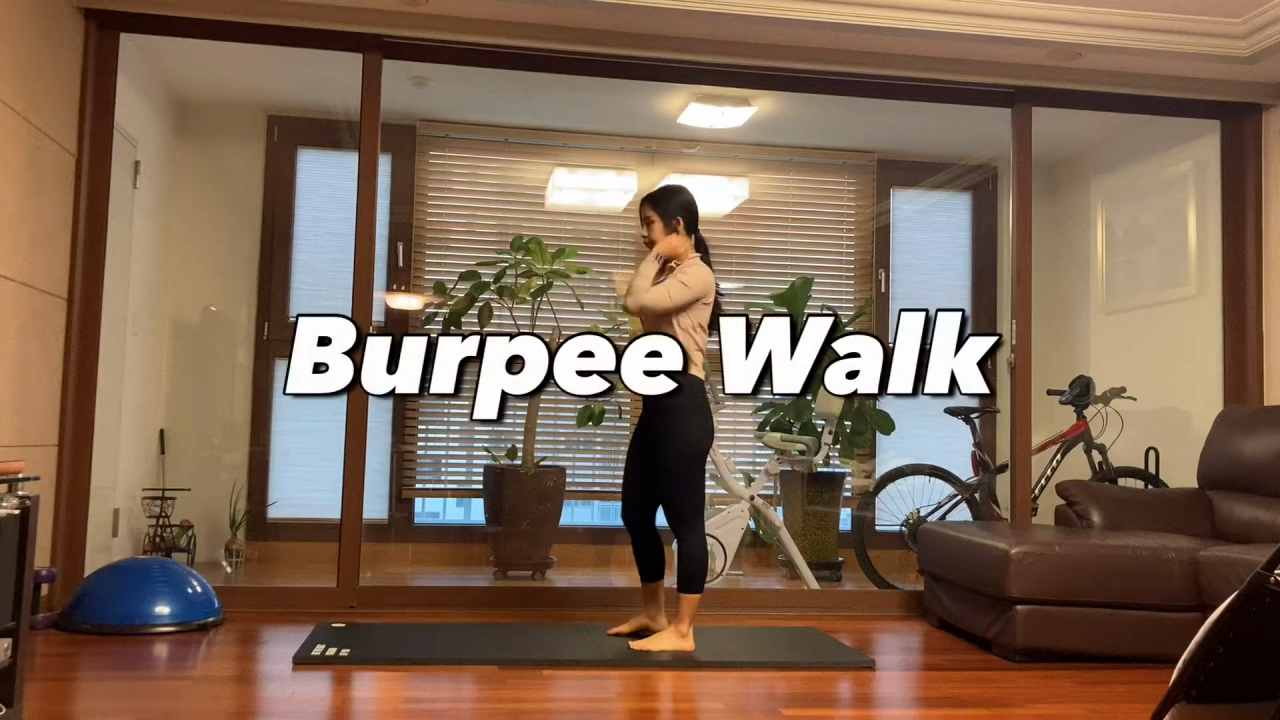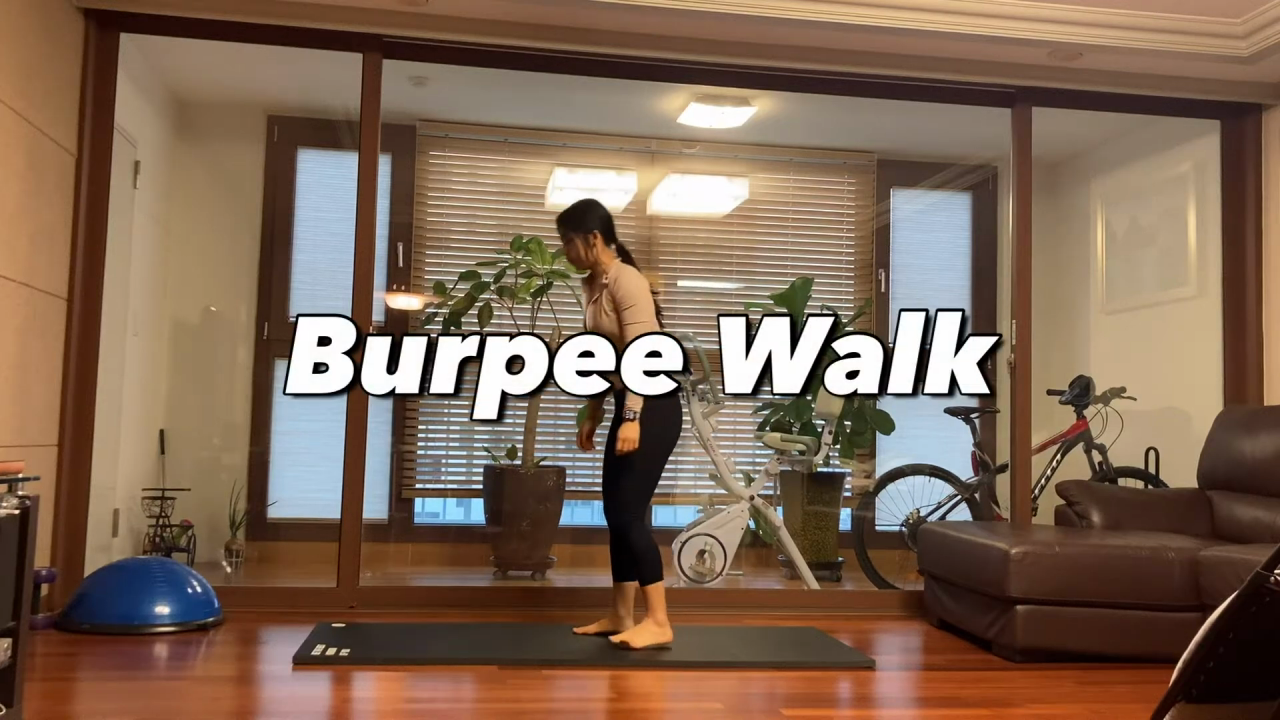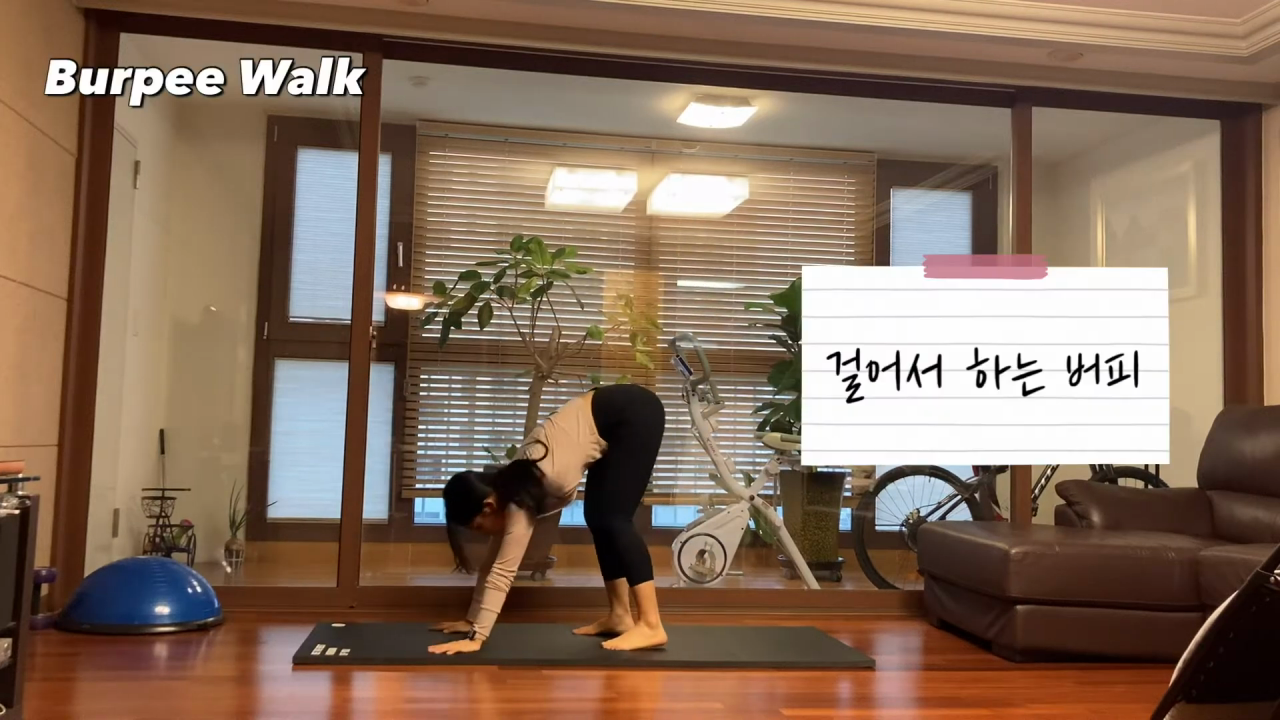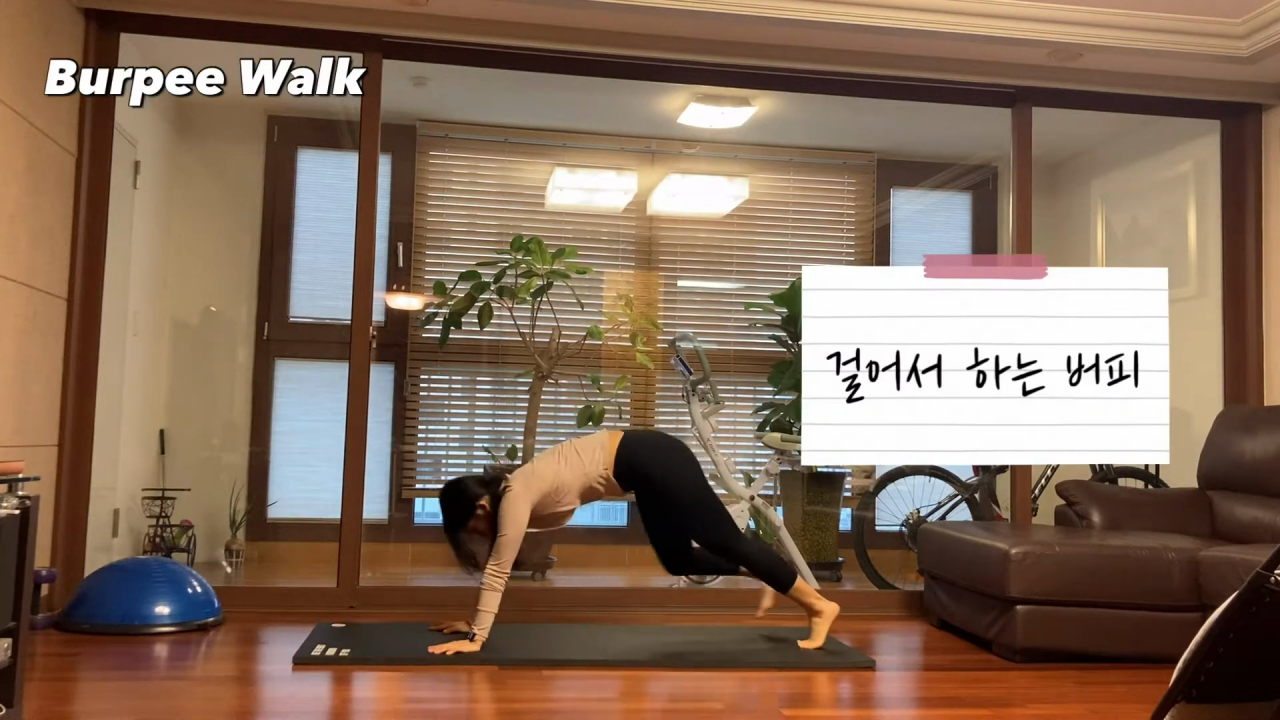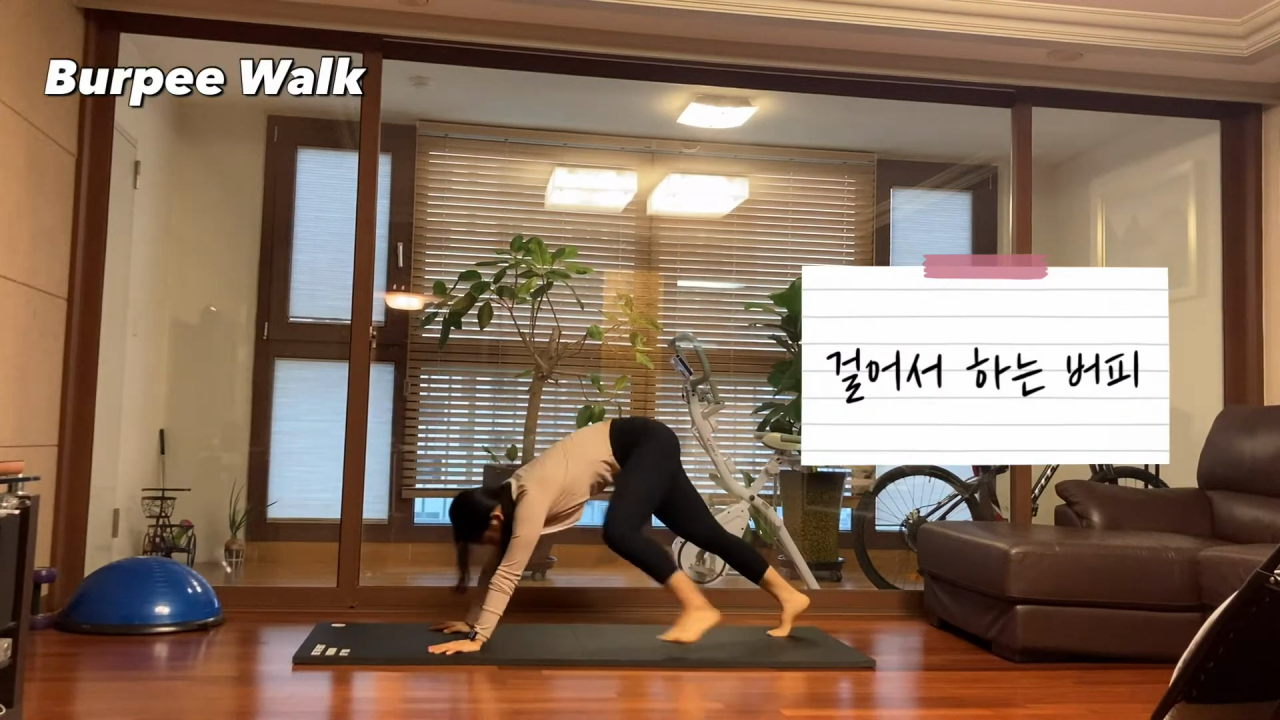
dt=1s
person 1, frame 1
left shoulder: (696, 275)
right shoulder: (669, 275)
left elbow: (634, 301)
left wrist: (655, 255)
left hip: (683, 406)
right hip: (656, 404)
left knee: (685, 519)
right knee: (635, 513)
left ankle: (682, 630)
right ankle: (653, 613)
person 1, frame 2
left shoulder: (627, 281)
right shoulder: (593, 286)
left wrist: (632, 418)
right wrist: (592, 417)
left hip: (653, 408)
right hip: (627, 406)
left knee: (628, 511)
right knee: (617, 511)
left ankle: (658, 621)
right ankle: (620, 615)
person 1, frame 3
left shoulder: (521, 498)
right shoulder: (504, 489)
left elbow: (503, 572)
right elbow: (493, 562)
left wrist: (476, 637)
right wrist: (472, 620)
left hip: (634, 413)
right hip: (616, 414)
left knee: (612, 519)
right knee: (598, 518)
left ankle: (650, 625)
right ankle: (620, 615)
person 1, frame 4
left shoulder: (514, 499)
right shoulder: (510, 492)
left elbow: (498, 571)
right elbow: (496, 571)
left wrist: (476, 638)
right wrist: (475, 622)
left hip: (652, 462)
right hip: (646, 458)
left knee: (726, 541)
right knee: (677, 558)
left ankle: (819, 606)
right ankle: (766, 579)
person 1, frame 5
left shoulder: (531, 501)
right shoulder: (508, 497)
left elbow: (508, 573)
right elbow: (498, 567)
left wrist: (477, 637)
right wrist: (471, 620)
left hip: (648, 442)
right hip: (639, 445)
left knee: (618, 530)
right knee: (706, 533)
left ankle: (697, 607)
right ankle: (787, 596)
